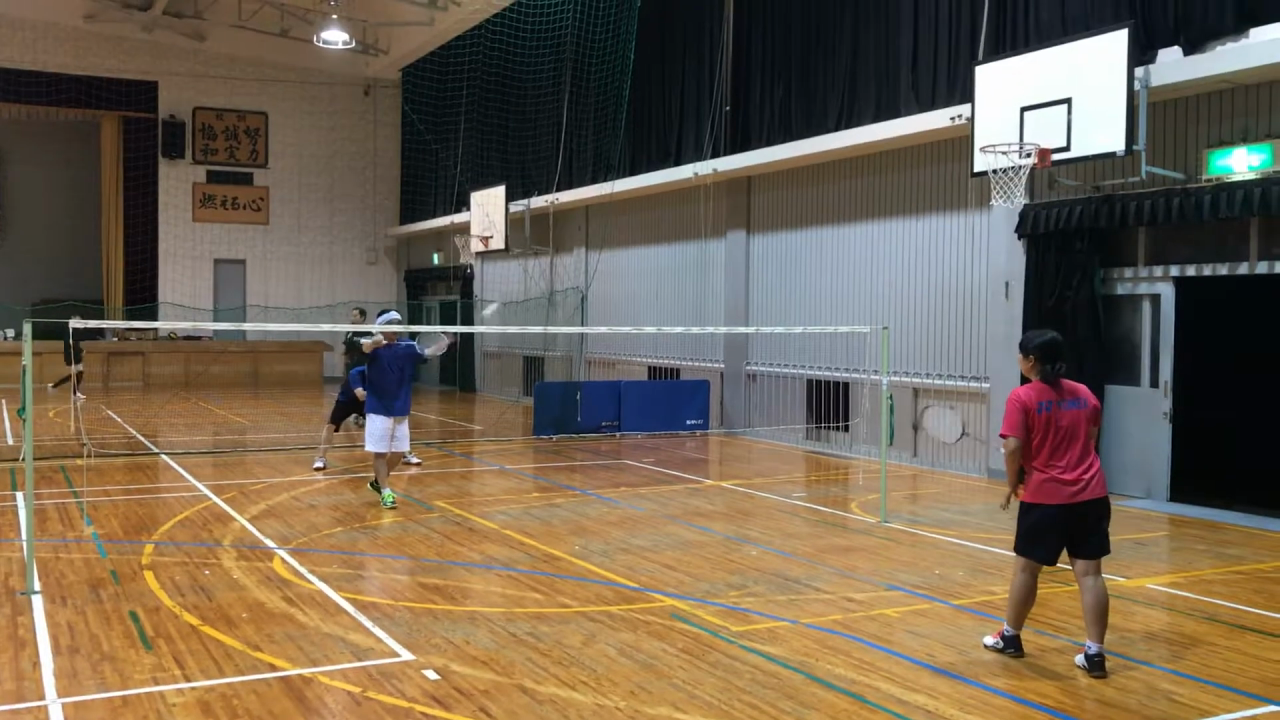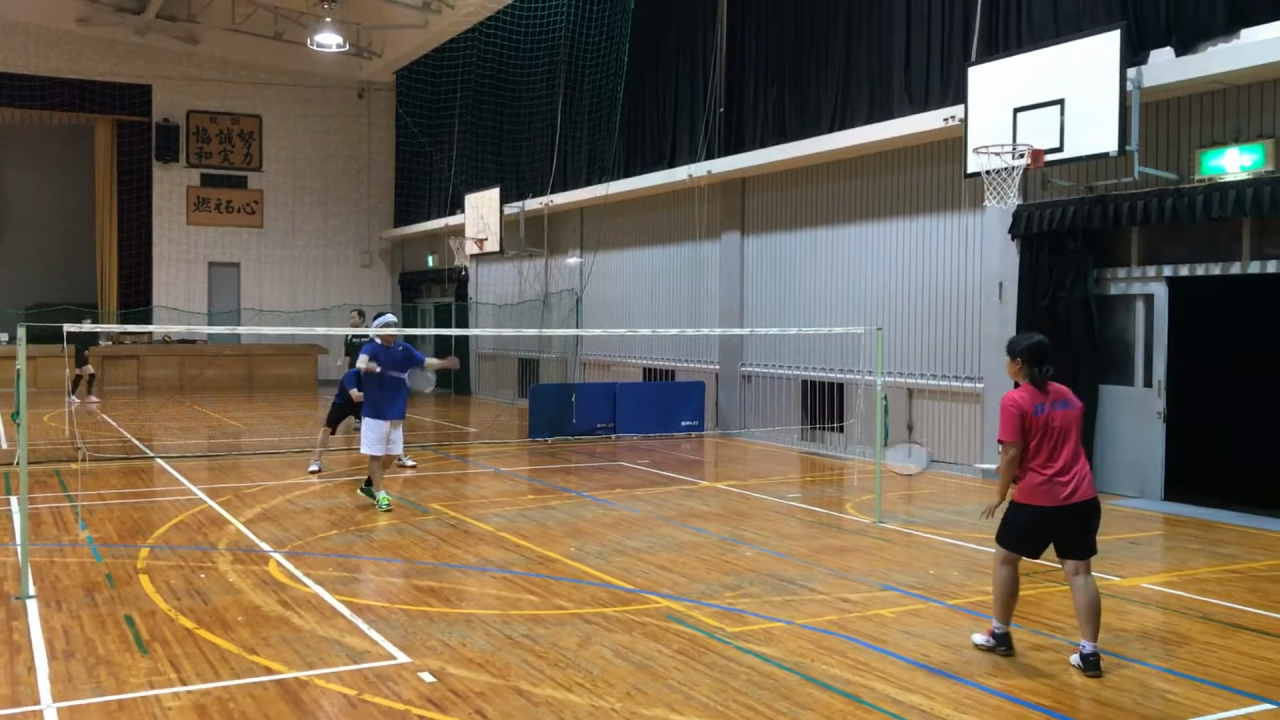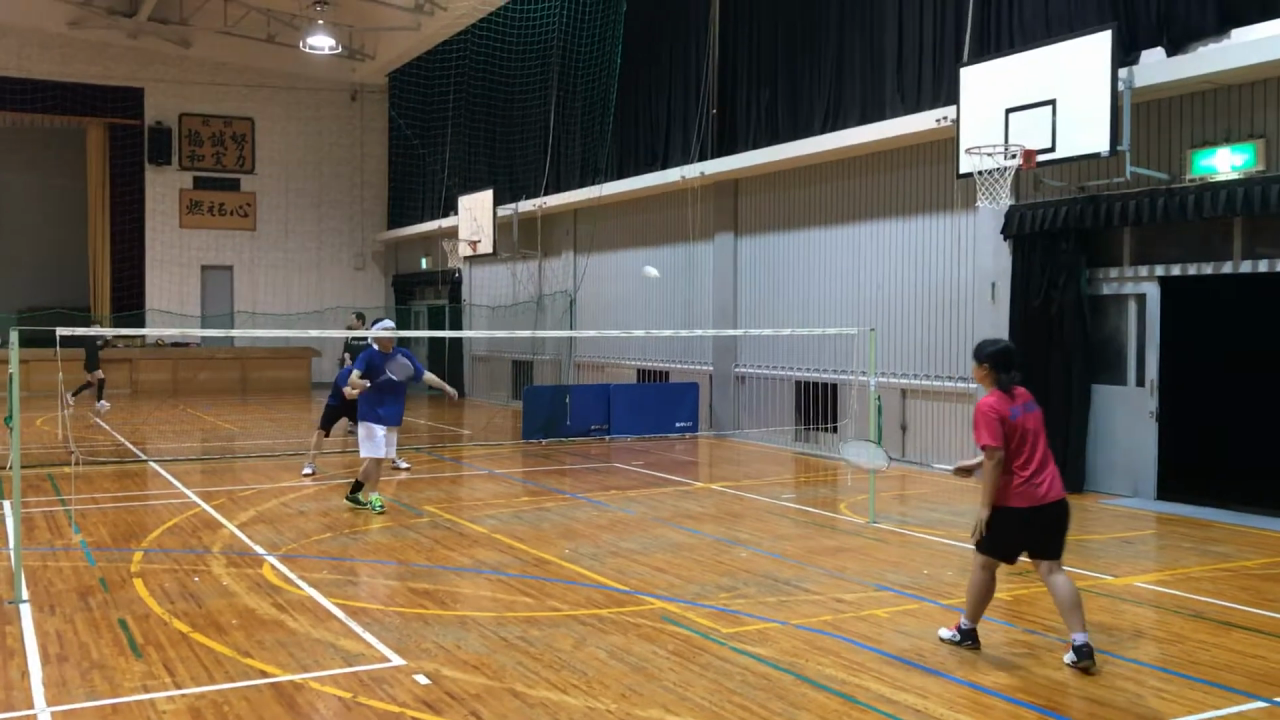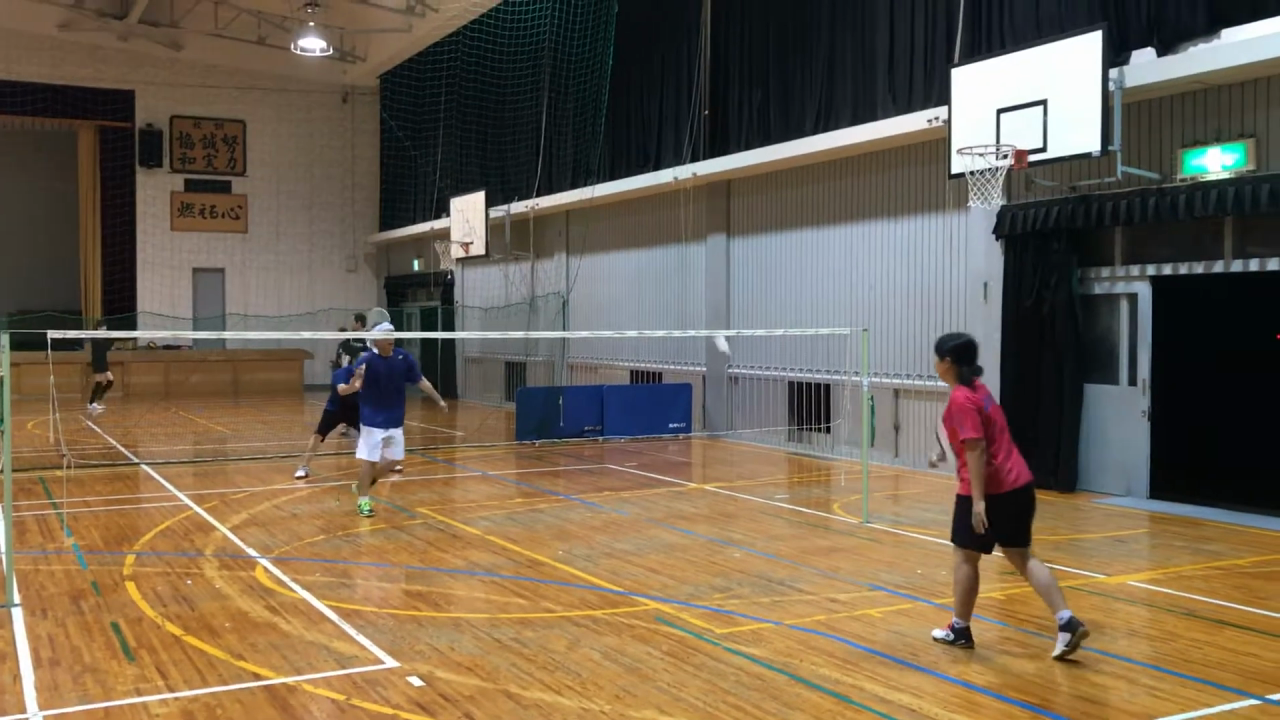
dt=0.2s
person 1, frame 1
left shoulder: (1022, 397)
right shoulder: (1085, 394)
left elbow: (1013, 448)
left wrist: (1012, 485)
left hip: (1045, 498)
right hip: (1090, 497)
left knee: (1026, 568)
right knee: (1089, 573)
left ankle: (1010, 637)
right ankle: (1094, 653)
person 1, frame 2
left shoulder: (1015, 400)
right shoulder: (1068, 397)
left elbow: (1012, 455)
left wrist: (1000, 494)
left hip: (1037, 499)
right hip: (1081, 498)
left knee: (1005, 559)
right knee: (1079, 572)
left ankle: (999, 634)
right ankle: (1089, 652)
person 1, frame 3
left shoulder: (988, 406)
right shoulder: (1026, 398)
left elbow: (996, 460)
left wrist: (985, 506)
right wrist: (974, 465)
left hip: (1014, 502)
right hip: (1051, 499)
left knee: (983, 564)
right knee: (1052, 571)
left ankle: (966, 630)
right ankle: (1081, 645)
person 1, frame 4
left shoulder: (960, 399)
right shoulder: (974, 388)
left elbow: (976, 450)
left wrist: (978, 500)
right wrist: (947, 451)
left hip: (990, 491)
right hip: (1018, 485)
left knee: (965, 557)
right knee: (1022, 558)
left ankle: (960, 629)
right ankle: (1067, 622)
person 2, frame 1
left shoulder: (407, 345)
right shoulder: (377, 346)
right elbow: (364, 346)
right wrist: (374, 342)
left hip: (401, 410)
right hip: (379, 410)
left knee: (398, 452)
right knee: (380, 452)
left ankle: (378, 482)
right ankle: (385, 492)
person 2, frame 2
left shoulder: (404, 349)
right shoulder: (371, 347)
left elbow: (426, 363)
right elbow: (361, 361)
left wrist: (445, 363)
right wrist: (366, 366)
left hip: (396, 413)
right hip: (375, 413)
left knee: (390, 455)
right knee: (376, 455)
left ankle: (369, 485)
right ankle: (380, 494)
person 2, frame 3
left shoulder: (403, 355)
right shoulder: (367, 356)
left elbow: (423, 375)
right elbow: (352, 379)
left wrist: (445, 387)
right wrist: (357, 383)
left hip: (392, 418)
right hip: (372, 417)
left knee: (376, 459)
right knee: (376, 457)
left ankle: (354, 493)
right ankle: (374, 496)
person 2, frame 4
left shoulder: (404, 357)
right shoulder: (366, 360)
left elbow: (420, 380)
right elbow: (355, 386)
left wrist: (438, 399)
right wrist: (357, 378)
left hip: (395, 421)
right hip: (373, 420)
left knee: (394, 460)
right knee: (370, 460)
left ankle: (364, 485)
right ankle: (363, 500)
